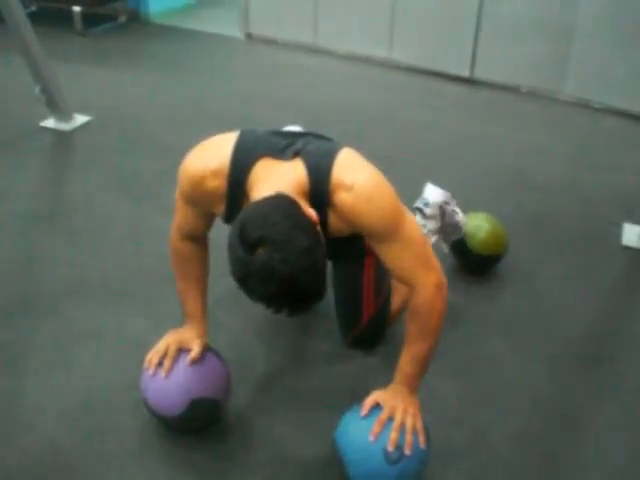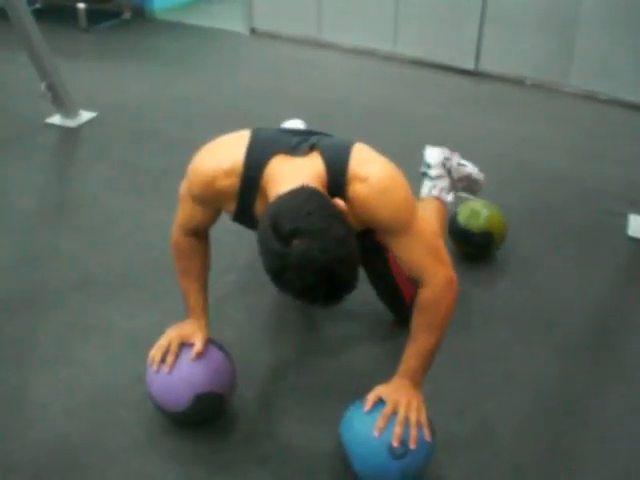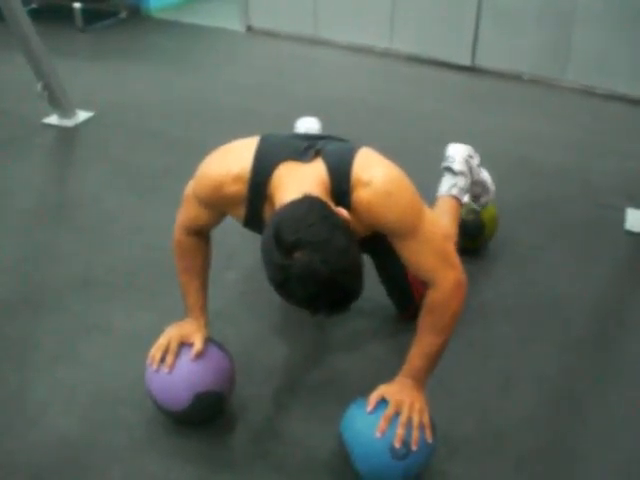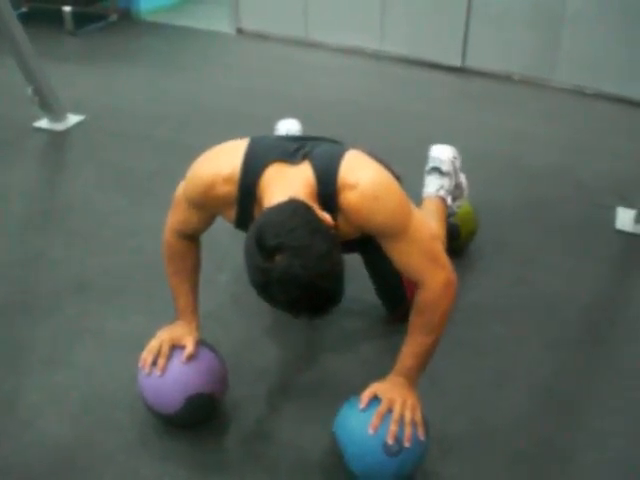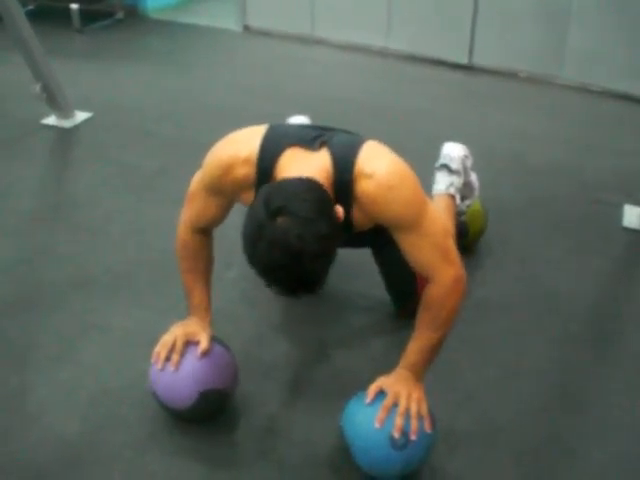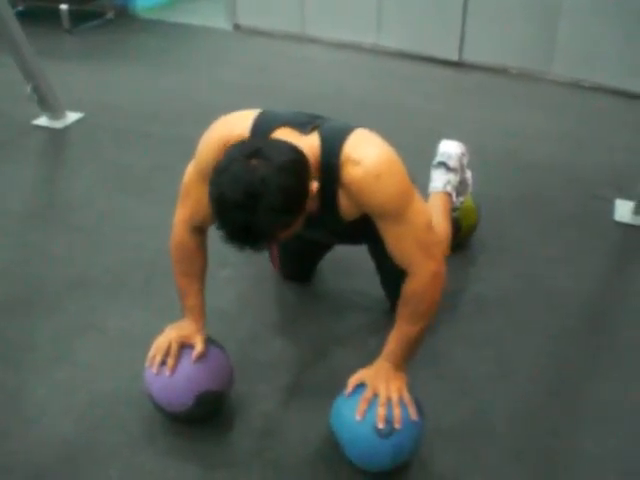
dt=0.4s
person 1, frame 1
left shoulder: (357, 193)
right shoulder: (204, 172)
left elbow: (430, 285)
right elbow: (187, 237)
left wrist: (403, 388)
right wrist: (194, 325)
left hip: (349, 226)
left knee: (363, 334)
person 1, frame 2
left shoulder: (373, 186)
right shoulder: (216, 171)
left elbow: (439, 280)
right elbow: (188, 232)
left wrist: (407, 381)
right wrist: (196, 318)
left hip: (360, 214)
left knee: (410, 306)
left ankle: (438, 179)
person 1, frame 3
left shoulder: (378, 190)
right shoulder: (224, 177)
left elbow: (449, 281)
right elbow: (190, 230)
left wrist: (411, 381)
right wrist: (195, 317)
left hip: (371, 215)
left knee: (416, 304)
left ankle: (457, 177)
person 1, frame 4
left shoulder: (367, 194)
right shoulder: (214, 179)
left elbow: (439, 281)
right elbow: (179, 233)
left wrist: (402, 379)
right wrist: (187, 320)
left hip: (363, 217)
left knee: (406, 304)
left ankle: (439, 181)
person 1, frame 5
left shoulder: (383, 183)
right shoulder: (233, 162)
left elbow: (448, 276)
right elbow: (193, 228)
left wrist: (409, 373)
right wrist: (199, 317)
left hip: (377, 215)
left knee: (413, 301)
right knee: (295, 278)
left ankle: (449, 179)
person 1, frame 6
left shoulder: (370, 170)
right shoulder: (222, 143)
left elbow: (428, 270)
right elbow: (188, 227)
left wrist: (391, 365)
right wrist: (193, 319)
left hip: (374, 209)
left knee: (404, 292)
right knee: (291, 271)
left ankle: (445, 176)
